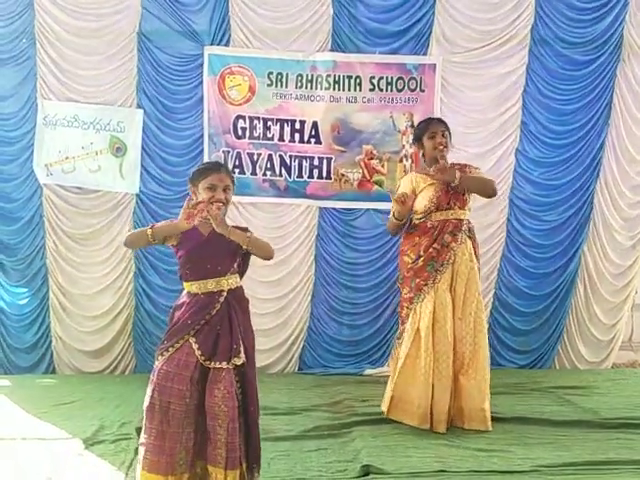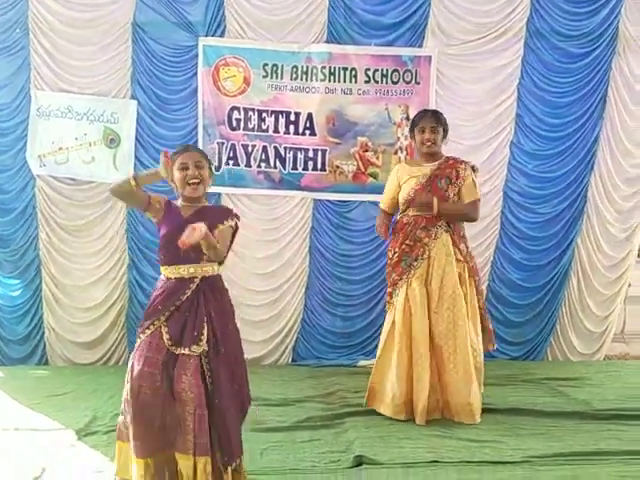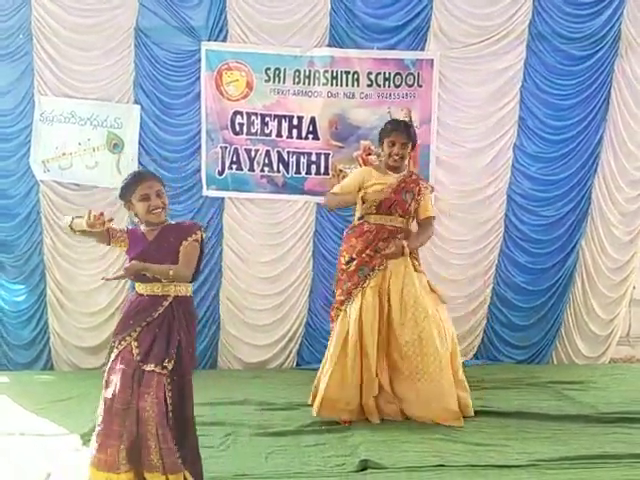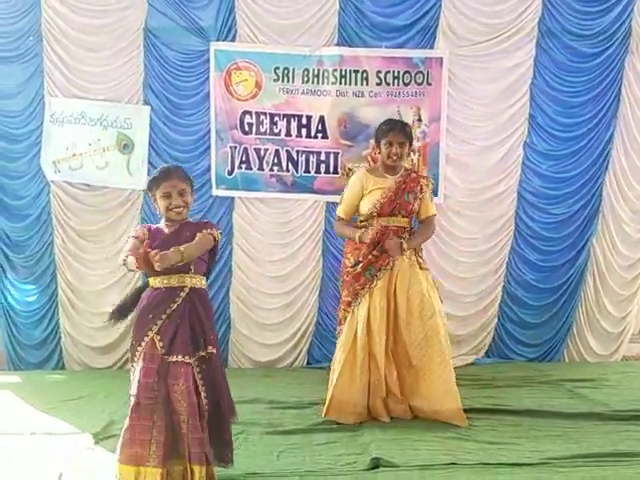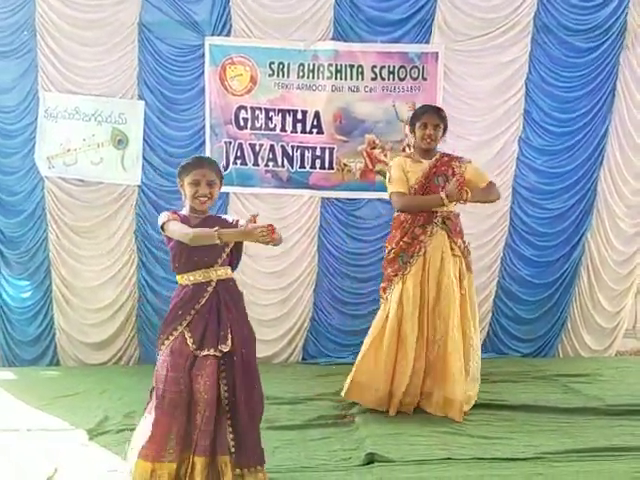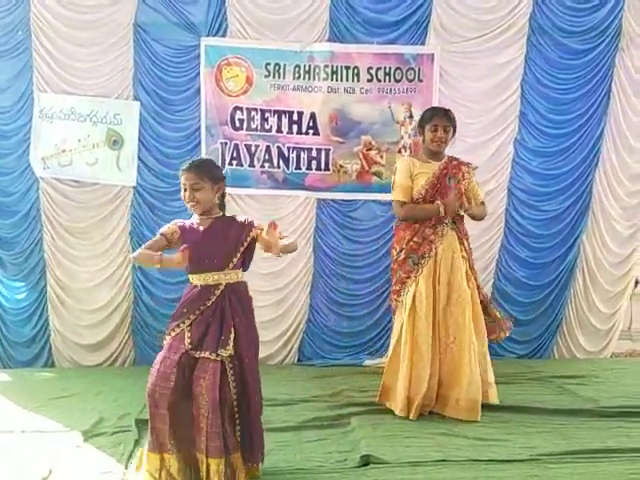
dt=0.5s
person 1, frame 1
left shoulder: (237, 233)
right shoulder: (180, 230)
left elbow: (268, 253)
right elbow: (129, 241)
left wrist: (225, 229)
right wrist: (178, 225)
left hip: (229, 322)
right hip: (191, 319)
left knee: (224, 403)
right knee: (173, 398)
person 1, frame 2
left shoulder: (223, 215)
right shoulder: (163, 208)
left elbow: (219, 253)
right elbow: (117, 191)
left wrist: (204, 234)
right wrist: (157, 174)
left hip: (207, 307)
right hip: (166, 305)
left knee: (199, 389)
right knee: (145, 383)
person 1, frame 3
left shoulder: (188, 231)
right shoulder: (129, 236)
left elbow: (184, 272)
right elbow: (69, 225)
left wrist: (142, 268)
right wrist: (89, 225)
left hip: (173, 324)
right hip: (136, 321)
left knee: (160, 400)
right knee: (122, 398)
person 1, frame 4
left shoulder: (205, 230)
right shoulder: (146, 232)
left elbow: (193, 250)
right elbow: (130, 253)
left wrist: (166, 258)
right wrist: (137, 260)
left hip: (191, 317)
right hip: (153, 316)
left knee: (192, 393)
right knee: (150, 393)
person 1, frame 5
left shoulder: (228, 225)
right shoulder: (171, 220)
left elbow: (276, 238)
right elbow: (190, 236)
left wrist: (263, 233)
right wrist: (237, 234)
left hip: (224, 310)
right hip: (186, 310)
left knee: (219, 386)
right knee: (173, 385)
person 1, frame 6
left shoulder: (241, 227)
right shoulder: (180, 230)
left elbow: (291, 243)
right elbow: (139, 255)
left wrist: (277, 244)
right wrist: (166, 262)
left hip: (232, 312)
right hip: (194, 312)
left knee: (222, 387)
right knee: (167, 380)
person 2, frame 1
left shoulder: (464, 172)
right shoulder: (412, 180)
left elbow: (492, 189)
right elbow: (394, 228)
left wrist: (452, 176)
right wrist: (399, 214)
left hip: (461, 258)
right hip: (425, 259)
left knee: (464, 327)
right knee: (427, 325)
left ankle: (461, 403)
right ankle: (421, 404)
person 2, frame 2
left shoulder: (459, 168)
right shoulder: (401, 171)
left elbow: (472, 211)
right elbow: (385, 213)
left wrist: (434, 205)
right wrist: (382, 224)
left hip: (447, 253)
right hip: (409, 252)
left knee: (450, 323)
right knee: (408, 320)
left ankle: (451, 398)
right ankle: (406, 397)
person 2, frame 3
left shoulder: (418, 184)
right shoulder: (365, 174)
left elbow: (428, 225)
right elbow: (330, 199)
left wrist: (410, 244)
right wrist: (363, 198)
left hip: (399, 261)
right hip: (361, 261)
left knee: (420, 326)
right knee: (357, 328)
left ankle: (426, 401)
right ankle: (347, 403)
person 2, frame 4
left shoulder: (418, 182)
right shoulder: (362, 178)
left elbow: (428, 225)
right elbow: (340, 223)
left wrist: (404, 245)
right wrist: (360, 235)
left hip: (404, 262)
right hip: (366, 263)
left knee: (421, 328)
right knee: (366, 331)
left ankle: (423, 400)
right ankle: (359, 403)
person 2, frame 5
left shoulder: (456, 165)
right shoulder: (400, 164)
left elbow: (493, 192)
right elbow: (400, 203)
left wrist: (464, 193)
right wrist: (442, 197)
left hip: (447, 250)
right hip: (408, 249)
left knee: (447, 319)
right knee: (401, 317)
left ankle: (443, 392)
right ankle: (383, 391)
person 2, frame 6
left shoulder: (461, 169)
right shoulder: (407, 165)
left elbow: (481, 212)
right elbow: (401, 211)
left wrist: (464, 204)
right wrist: (442, 207)
left hip: (452, 251)
right hip: (416, 252)
left knee: (455, 320)
right knee: (418, 321)
left ankle: (452, 394)
right ankle: (412, 395)
